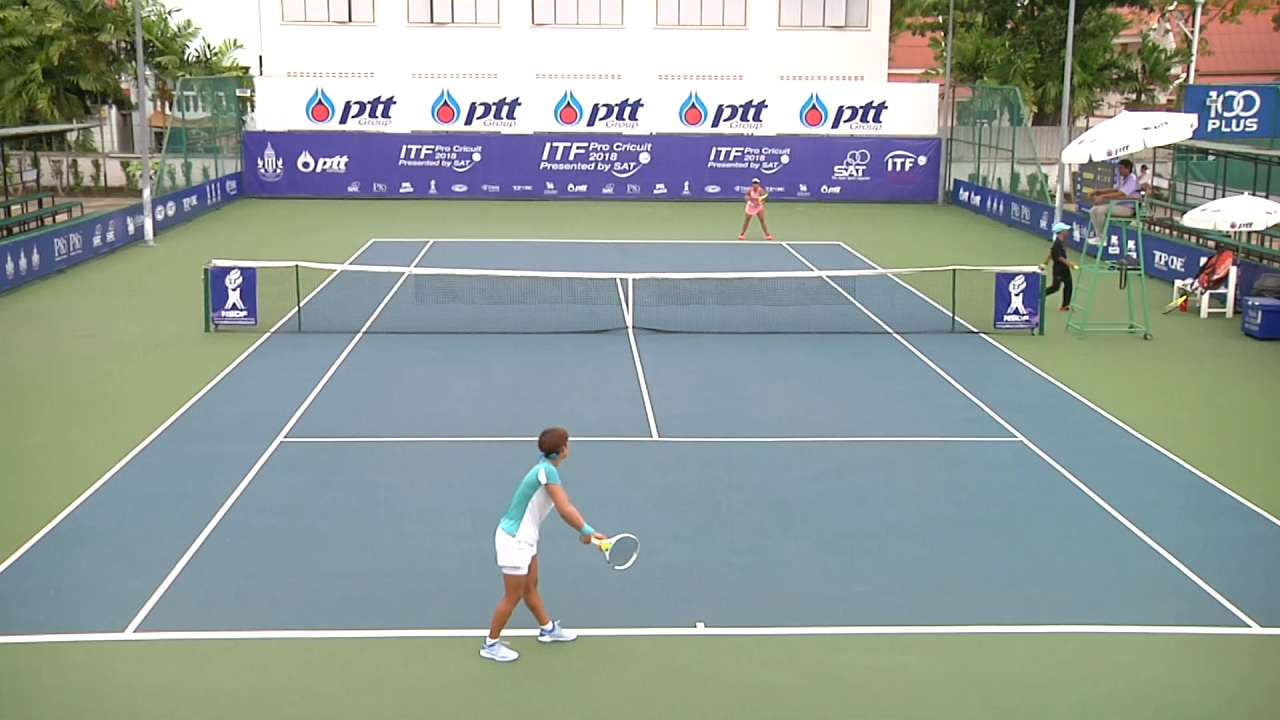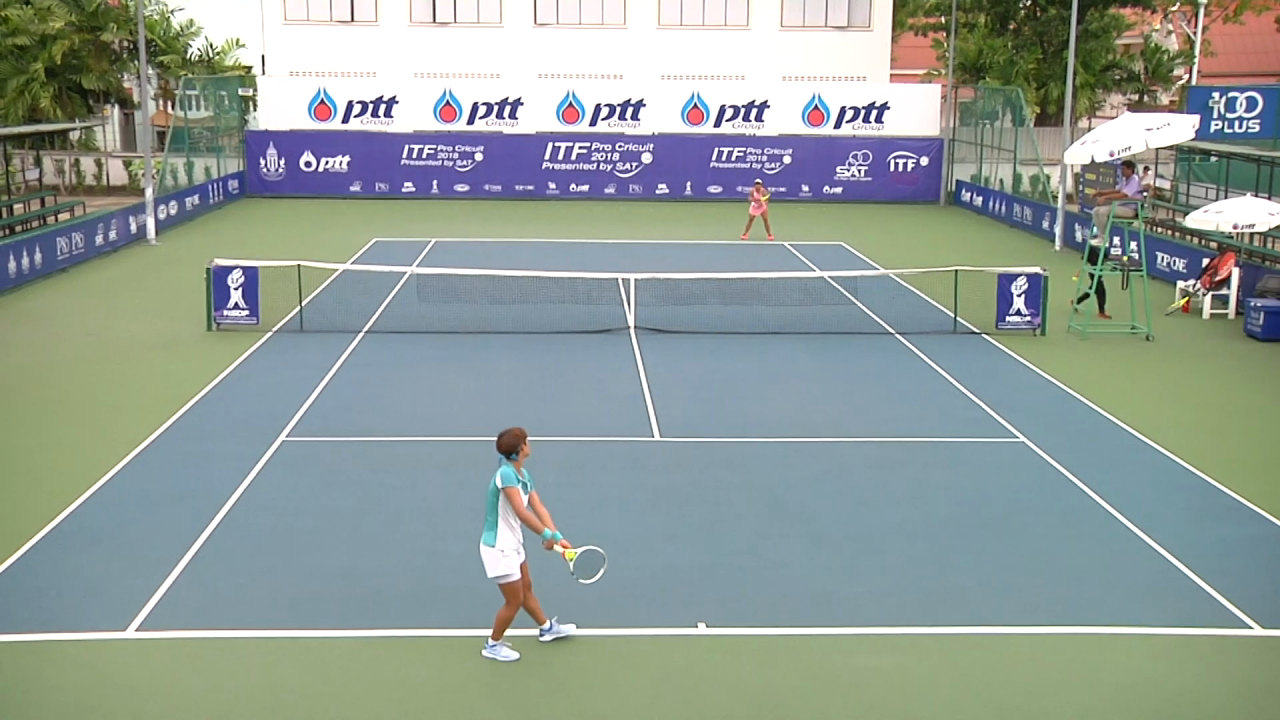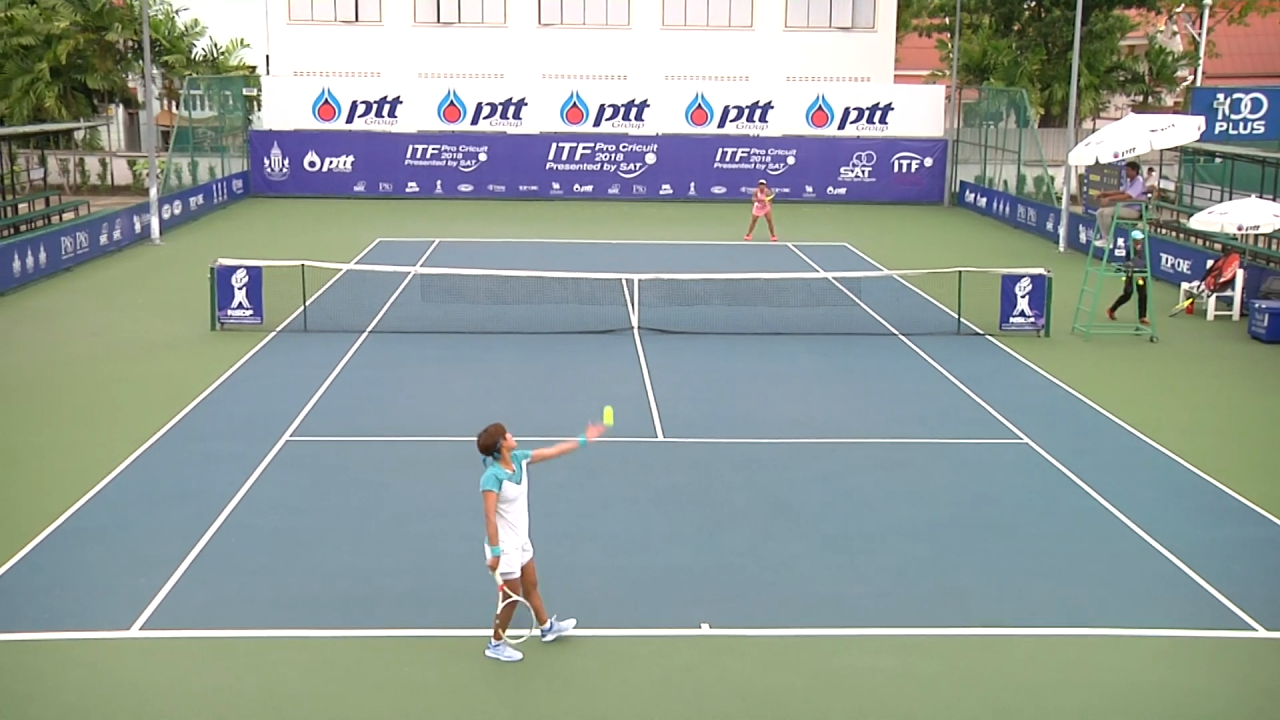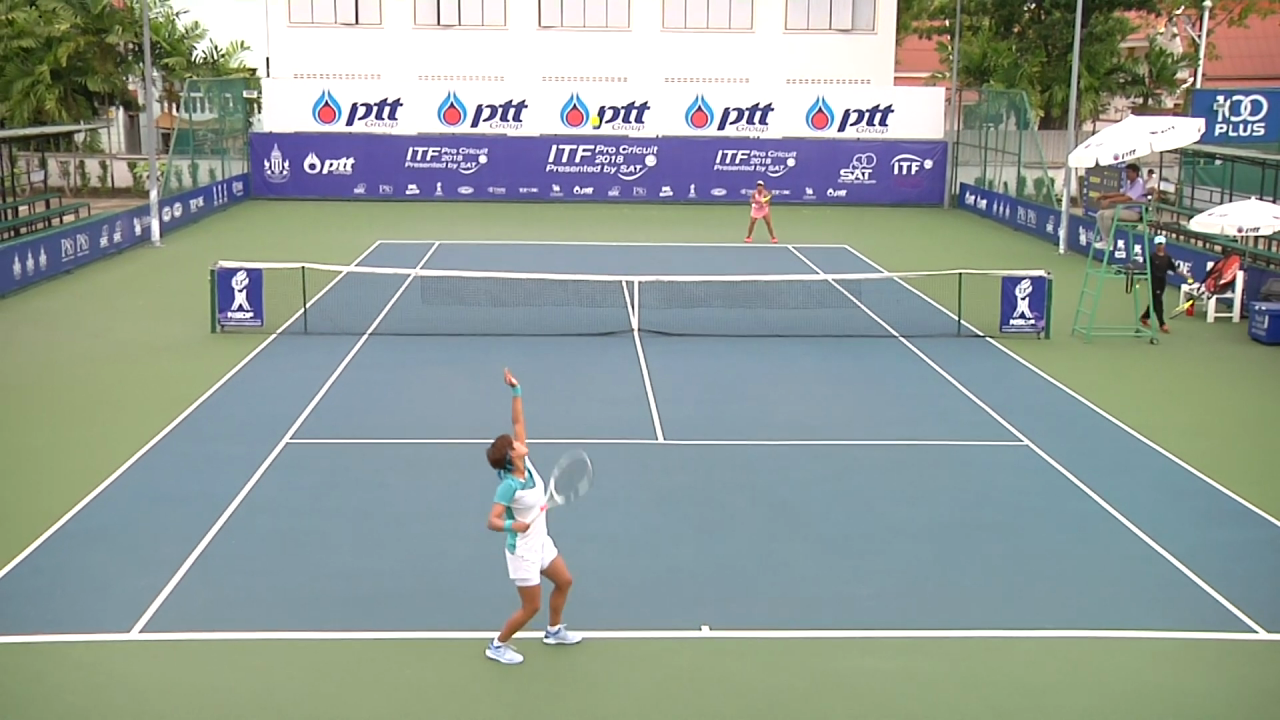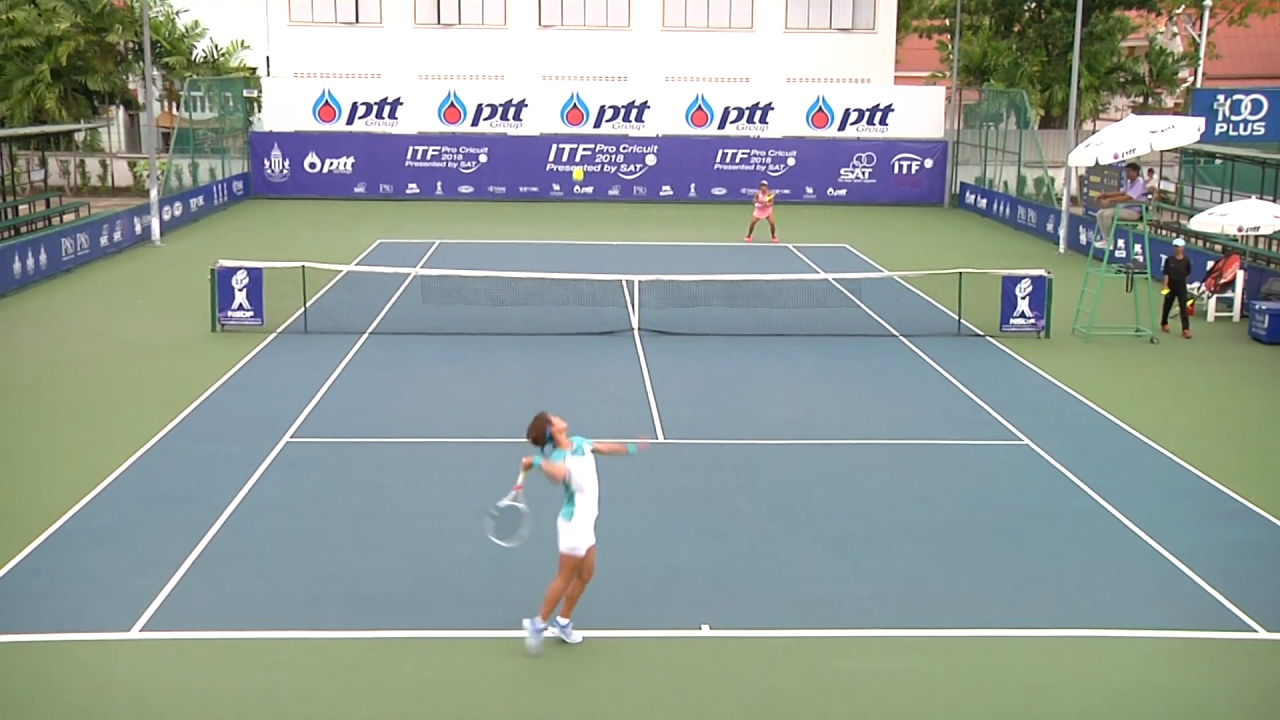
dt=0.5s
person 1, frame 1
left shoulder: (548, 469)
right shoulder: (548, 471)
left elbow: (567, 507)
right elbow: (564, 511)
left wrist: (589, 531)
right wrist: (585, 531)
left hip: (524, 538)
right hip: (514, 539)
left knee: (530, 586)
right knee: (513, 595)
left ankle: (548, 629)
right ankle: (491, 644)
person 1, frame 2
left shoulder: (524, 474)
right shoulder: (505, 475)
left elbow: (539, 508)
right elbow: (521, 513)
left wrist: (557, 536)
right wrist: (547, 536)
left hip: (512, 544)
right hip: (499, 548)
left knee: (526, 588)
right knee: (515, 601)
left ankle: (547, 628)
right ankle: (493, 645)
person 1, frame 3
left shoulder: (519, 460)
right shoulder: (492, 477)
left elbow: (551, 452)
right elbow: (491, 517)
left wrist: (583, 440)
right wrist: (496, 552)
left hip: (521, 541)
right hip: (505, 547)
left knee: (531, 587)
right knee: (512, 598)
left ankle: (548, 627)
right ankle: (496, 645)
person 1, frame 4
left shoulder: (525, 464)
right shoulder: (508, 487)
left elbow: (518, 423)
right elbow: (492, 522)
left wrist: (515, 391)
right wrist: (513, 523)
left hip: (541, 544)
right hip: (522, 552)
left knee: (564, 582)
right knee: (531, 606)
left ankle: (554, 631)
right ankle: (498, 646)
person 1, frame 5
left shoulder: (578, 443)
right shoulder: (557, 456)
left elbow: (605, 448)
right elbow: (562, 474)
left wrist: (631, 447)
right wrist: (535, 461)
left hip: (585, 521)
right hip: (575, 523)
left knee: (584, 576)
right knee: (566, 577)
left ankle: (561, 622)
right ankle: (538, 623)
